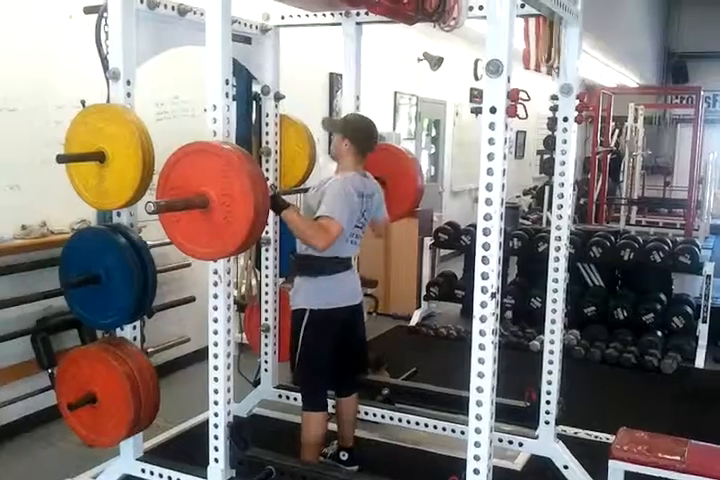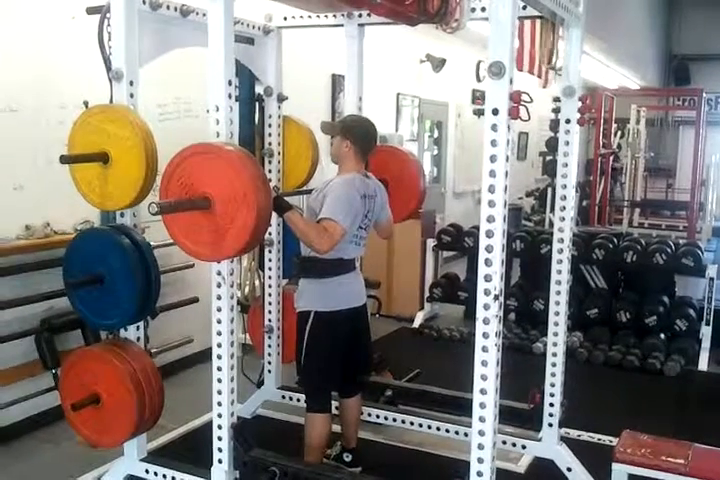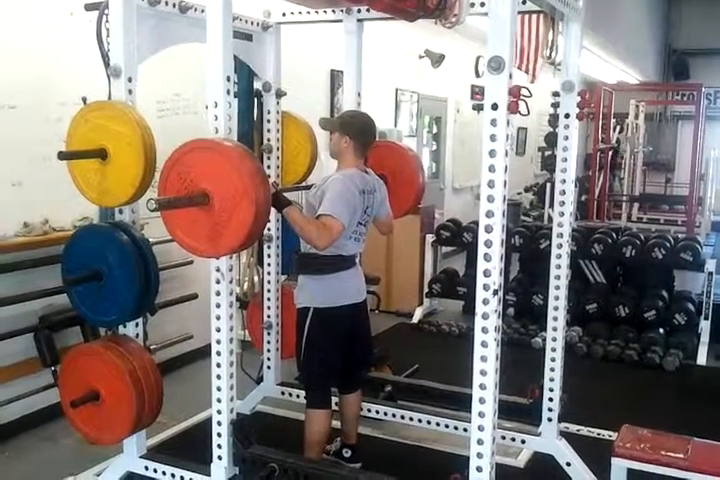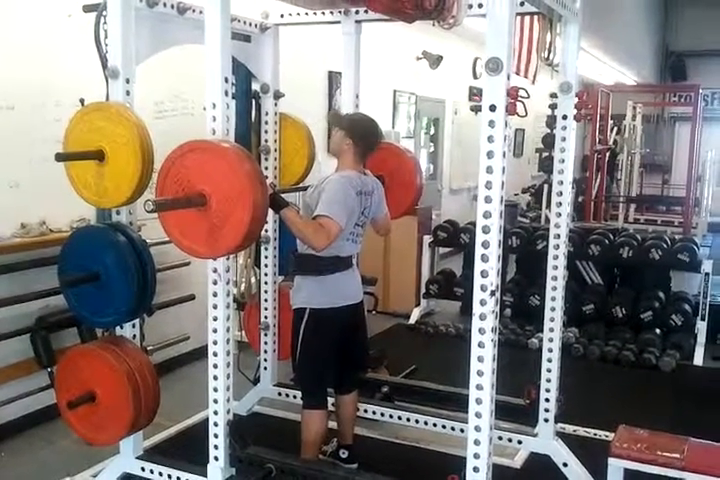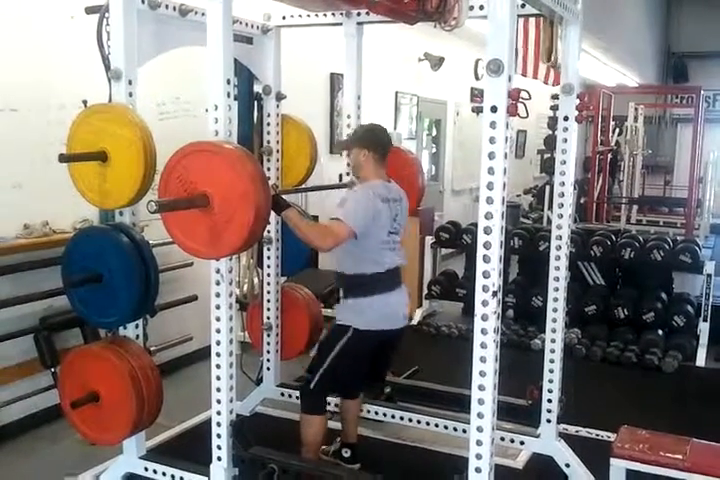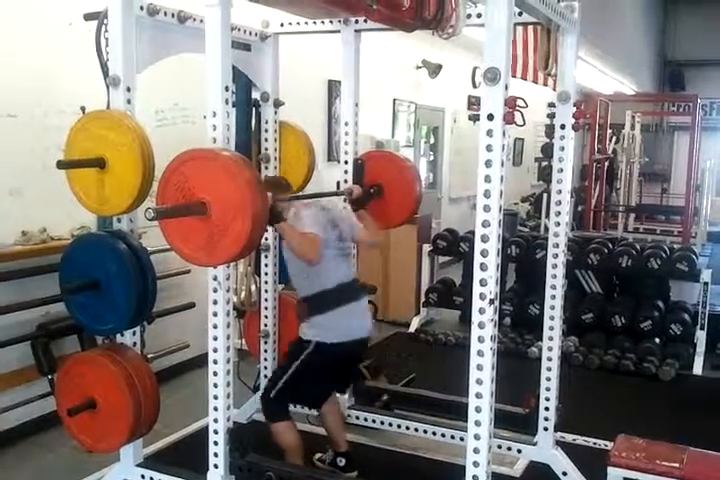
dt=0.7s
person 1, frame 1
left shoulder: (340, 186)
right shoulder: (370, 186)
left elbow: (321, 239)
right elbow: (381, 227)
left wrist: (280, 206)
left hip: (318, 299)
right hip: (347, 294)
left knee: (313, 391)
right knee: (345, 381)
right ankle: (345, 452)
person 1, frame 2
left shoulder: (342, 188)
right shoulder: (374, 187)
left elbow: (322, 242)
right elbow: (386, 230)
left wrist: (283, 207)
left hip: (323, 301)
right hip: (351, 295)
left knee: (317, 392)
right knee: (349, 382)
right ankle: (347, 454)
person 1, frame 3
left shoulder: (341, 183)
right shoulder: (373, 182)
left elbow: (322, 237)
right elbow: (386, 226)
left wrist: (282, 203)
left hip: (323, 297)
right hip: (351, 292)
left knee: (317, 388)
right knee: (349, 378)
right ankle: (348, 449)
person 1, frame 4
left shoulder: (338, 185)
right shoulder: (371, 184)
left elbow: (319, 239)
right elbow: (383, 227)
left wrist: (279, 204)
left hip: (319, 297)
right hip: (348, 292)
left knee: (313, 388)
right knee: (345, 378)
right ankle: (344, 450)
person 1, frame 5
left shoulder: (363, 197)
right shoulder: (396, 193)
left elbow: (325, 239)
left wrist: (280, 206)
left hip: (364, 314)
right hip: (393, 310)
left knee: (313, 390)
right knee: (350, 381)
right ankle: (346, 450)
person 1, frame 6
left shoulder: (299, 213)
right shoulder: (328, 208)
left elbow: (311, 253)
right elbow: (371, 236)
left wrist: (277, 221)
right wrist: (359, 203)
left hip: (329, 329)
right hip: (357, 322)
left knee: (273, 400)
right knee: (320, 388)
right ankle: (341, 457)
